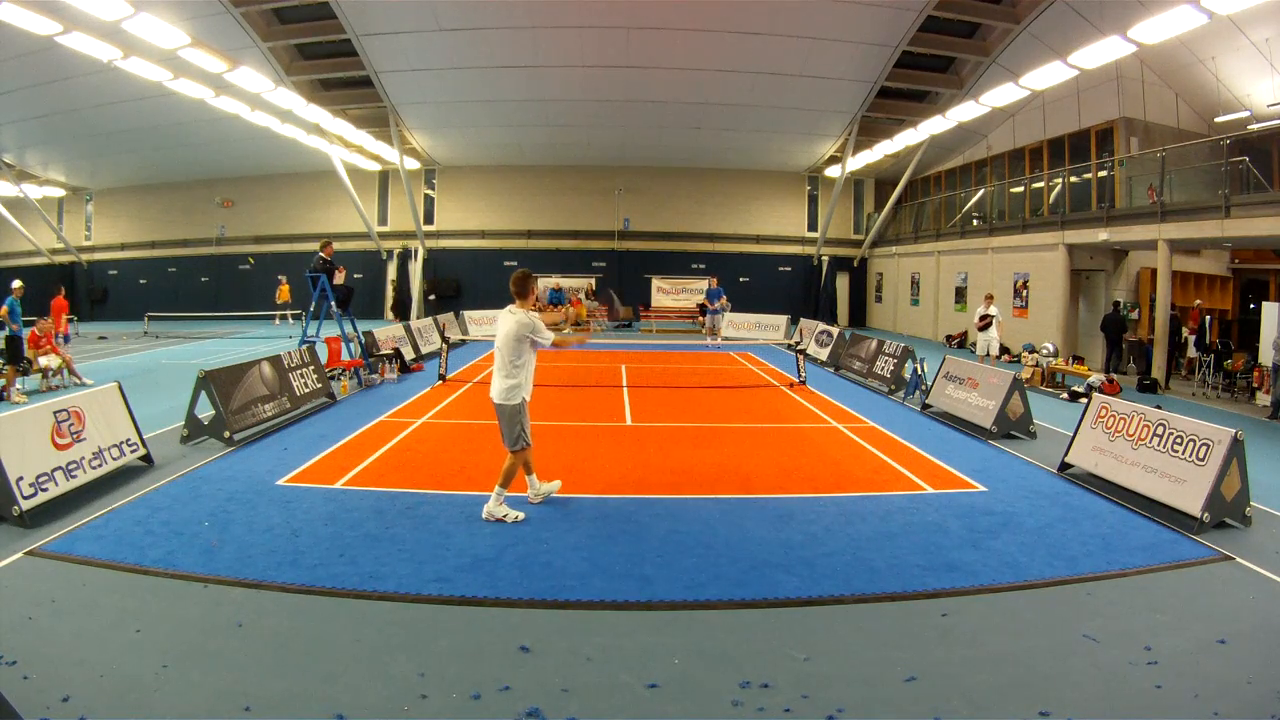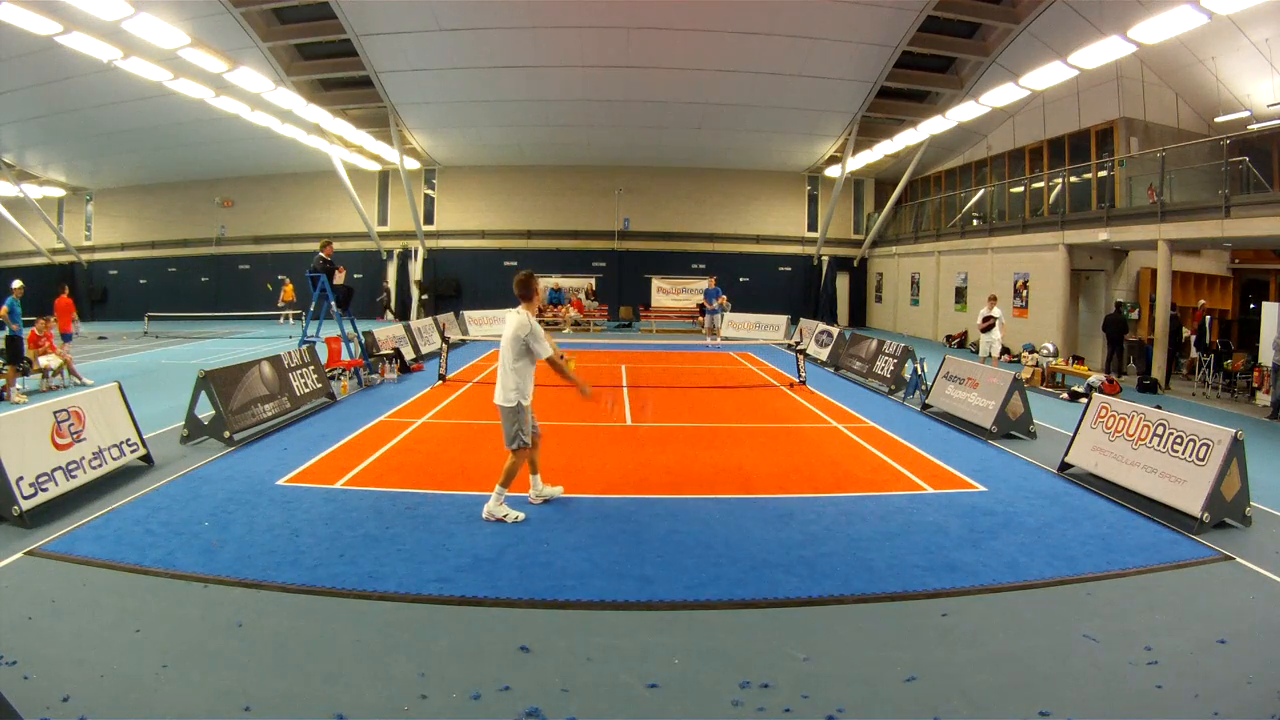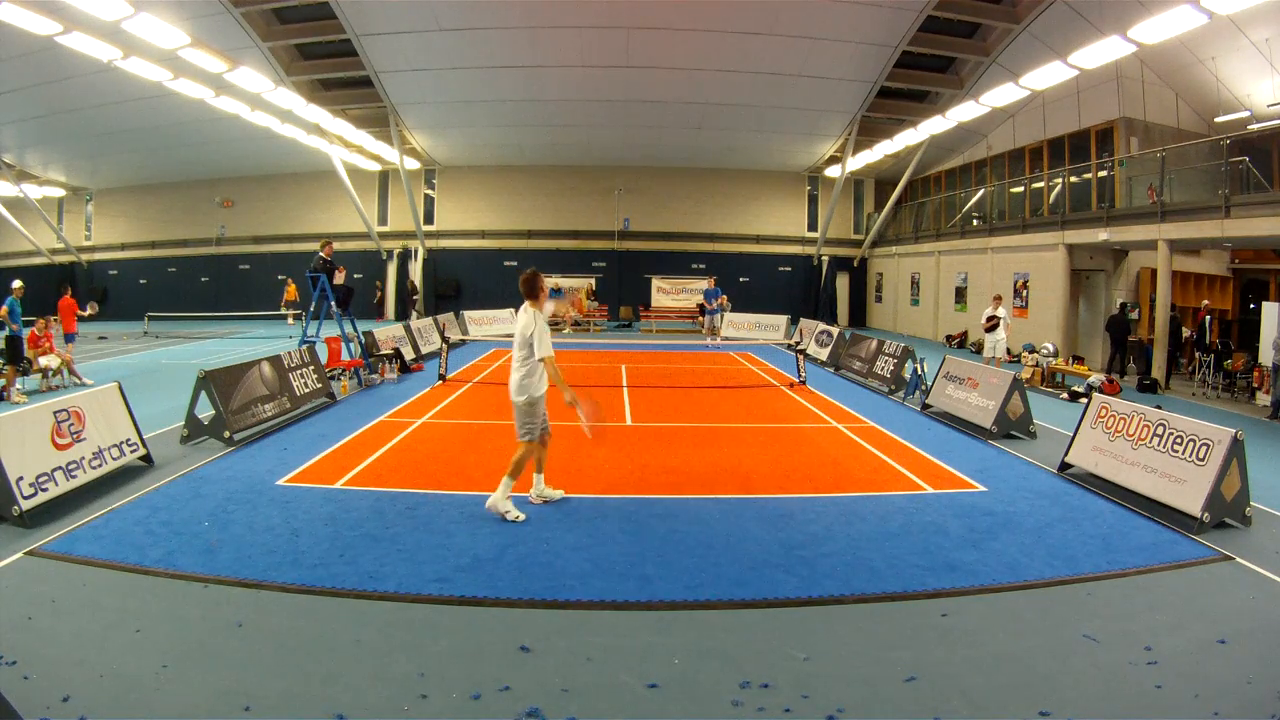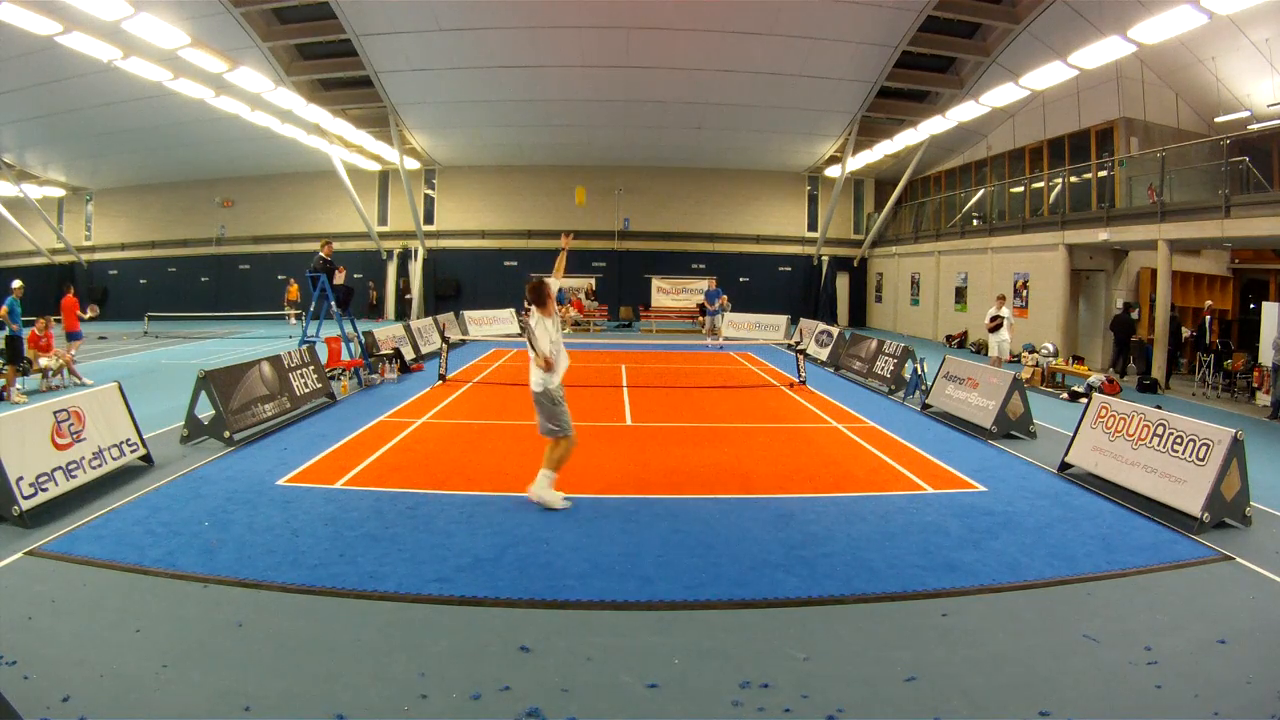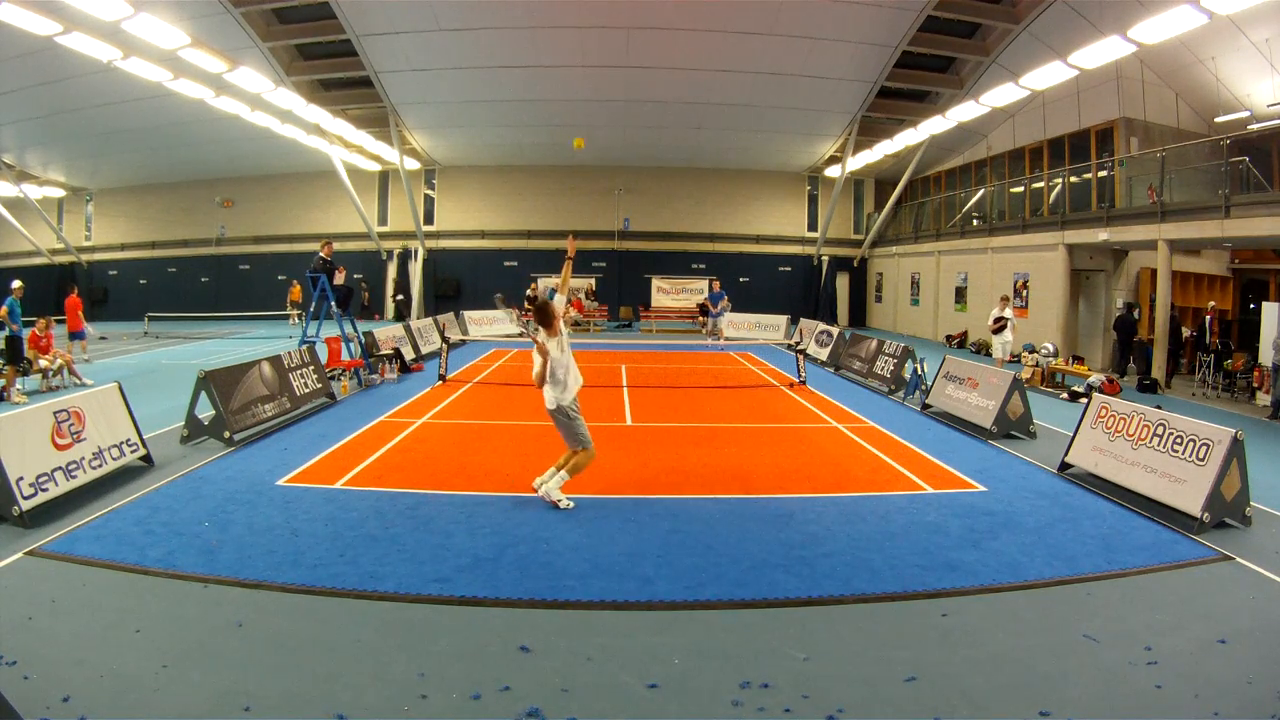
dt=0.2s
person 1, frame 1
left shoulder: (509, 313)
right shoulder: (527, 323)
right elbow: (557, 342)
right wrist: (579, 339)
left hip: (508, 392)
right hip: (512, 395)
left knee: (524, 442)
right knee: (518, 450)
left ankle: (535, 488)
right ankle: (494, 506)
person 1, frame 2
left shoulder: (519, 315)
right shoulder: (528, 325)
right elbow: (553, 363)
left wrist: (558, 352)
right wrist: (580, 384)
left hip: (518, 393)
right hip: (513, 397)
left knee: (534, 439)
right knee: (519, 451)
left ankle: (537, 489)
right ankle: (495, 505)
person 1, frame 3
left shoulder: (529, 308)
right shoulder: (535, 323)
left elbow: (550, 301)
right elbow: (548, 362)
right wrist: (565, 390)
left hip: (533, 389)
right hip: (528, 391)
left knee: (544, 436)
right knee: (530, 444)
left ankle: (539, 489)
right ankle: (500, 497)
person 1, frame 4
left shoulder: (544, 307)
right shoulder: (538, 329)
left elbow: (556, 276)
right elbow: (542, 366)
left wrist: (564, 249)
right wrist: (543, 359)
left hip: (551, 386)
right hip: (546, 389)
left knee: (559, 439)
right knee: (567, 440)
left ankle: (542, 485)
right ankle: (541, 488)
person 1, frame 5
left shoulder: (556, 326)
right shoulder: (543, 347)
left elbow: (563, 286)
right elbow: (539, 383)
left wrist: (570, 256)
right wrist: (542, 357)
left hip: (568, 400)
right hip: (561, 404)
left knee: (578, 450)
right knee: (587, 453)
left ankle: (545, 480)
right ankle: (551, 487)
